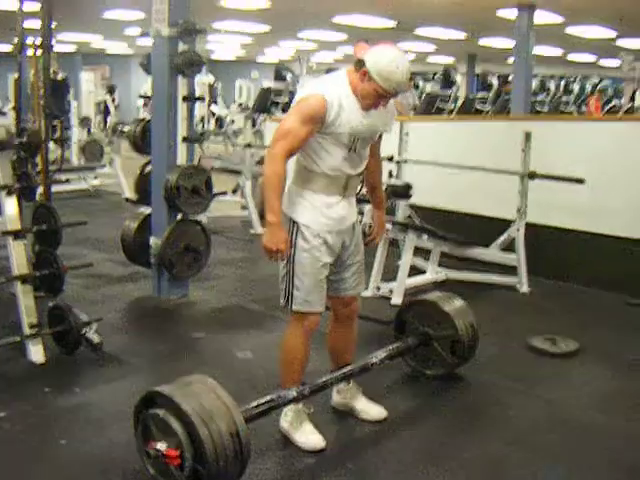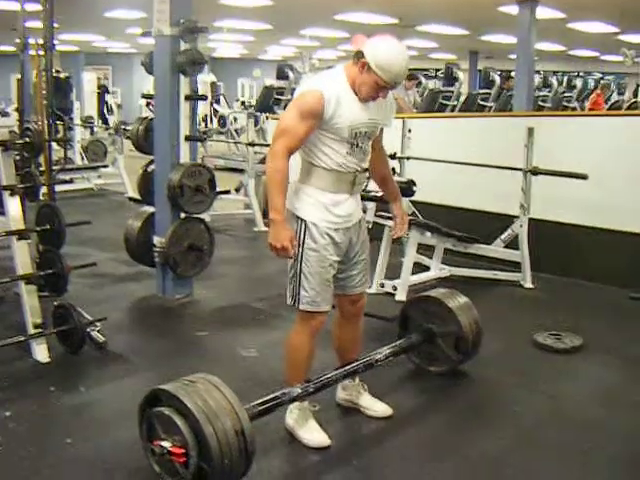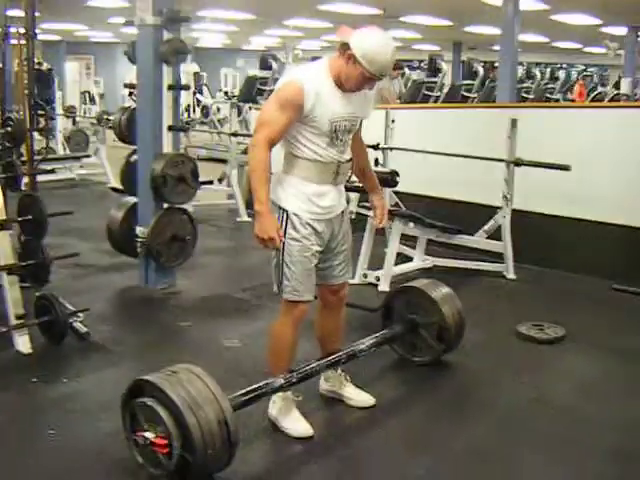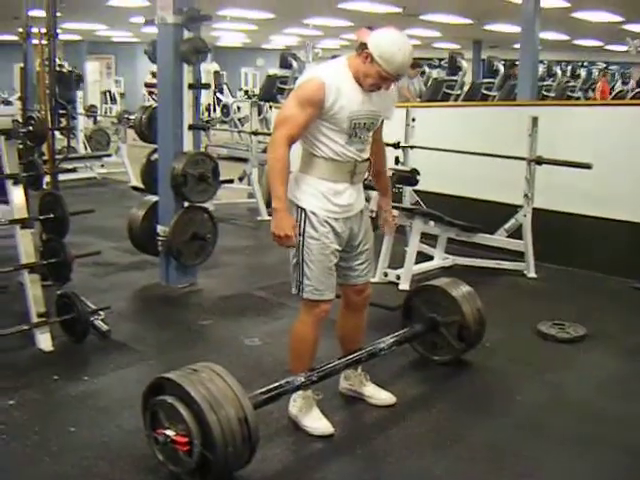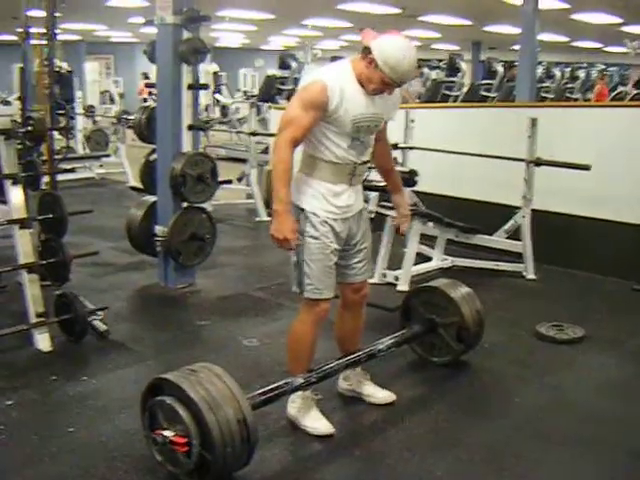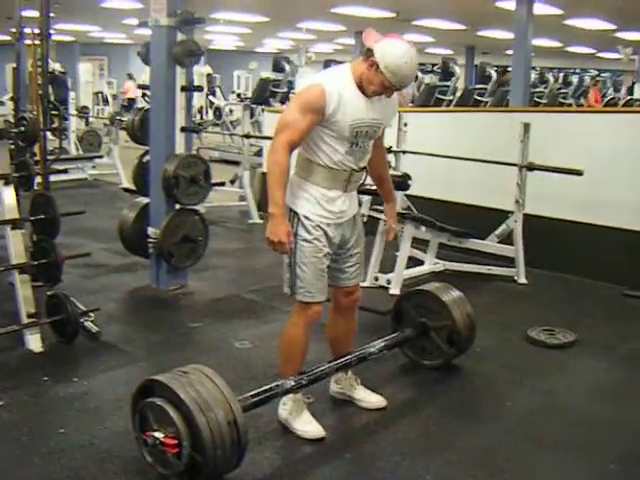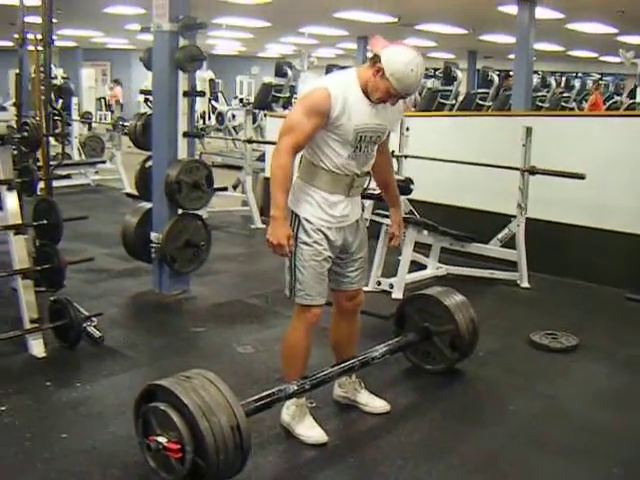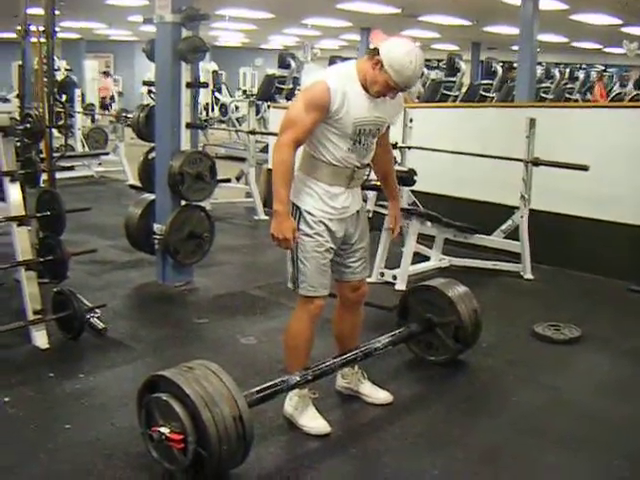
dt=0.4s
person 1, frame 1
left shoulder: (380, 106)
right shoulder: (321, 98)
right elbow: (276, 155)
left wrist: (379, 207)
right wrist: (273, 223)
left hip: (346, 217)
right hip: (308, 218)
left knee: (347, 307)
right knee: (306, 318)
left ankle: (345, 390)
right ankle: (292, 411)
person 1, frame 2
left shoulder: (380, 100)
right shoulder: (319, 93)
right elbow: (278, 153)
left wrist: (395, 200)
right wrist: (278, 220)
left hip: (353, 214)
right hip: (315, 216)
left knee: (353, 306)
right knee: (311, 316)
left ankle: (350, 387)
right ankle: (297, 408)
person 1, frame 3
left shoulder: (361, 93)
right shoulder: (300, 85)
right elbow: (260, 144)
left wrist: (375, 191)
right wrist: (263, 211)
left hip: (336, 206)
right hip: (298, 207)
left knee: (335, 295)
right knee: (295, 305)
left ankle: (333, 377)
right ankle: (280, 399)
person 1, frame 4
left shoulder: (383, 92)
right shoulder: (321, 82)
right elbow: (280, 141)
left wrist: (385, 196)
right wrist: (280, 208)
left hip: (355, 204)
right hip: (316, 206)
left knee: (359, 295)
right knee: (316, 306)
left ankle: (353, 376)
right ankle: (300, 398)
person 1, frame 5
left shoulder: (386, 95)
right shoulder: (324, 85)
right elbow: (284, 143)
left wrist: (398, 193)
right wrist: (281, 211)
left hip: (353, 205)
right hip: (316, 206)
left knee: (356, 294)
right knee: (316, 304)
left ankle: (352, 376)
right ankle: (299, 398)
person 1, frame 6
left shoulder: (385, 100)
right shoulder: (322, 90)
right elbow: (280, 147)
left wrist: (390, 201)
right wrist: (276, 214)
left hip: (348, 210)
right hip: (310, 211)
left knee: (348, 299)
right knee: (308, 308)
left ankle: (343, 379)
right ankle: (290, 401)
person 1, frame 7
left shoulder: (391, 107)
right shoulder: (328, 93)
right elbow: (285, 149)
left wrist: (395, 207)
right wrist: (277, 217)
left hip: (351, 214)
right hip: (312, 215)
left knee: (351, 302)
right knee: (309, 312)
left ankle: (347, 384)
right ankle: (294, 405)
person 1, frame 8
left shoulder: (391, 99)
right shoulder: (327, 88)
right elbow: (285, 144)
left wrist: (394, 198)
right wrist: (280, 211)
left hip: (352, 206)
right hip: (313, 206)
left knee: (355, 293)
right knee: (312, 302)
left ankle: (349, 374)
right ankle: (296, 396)
